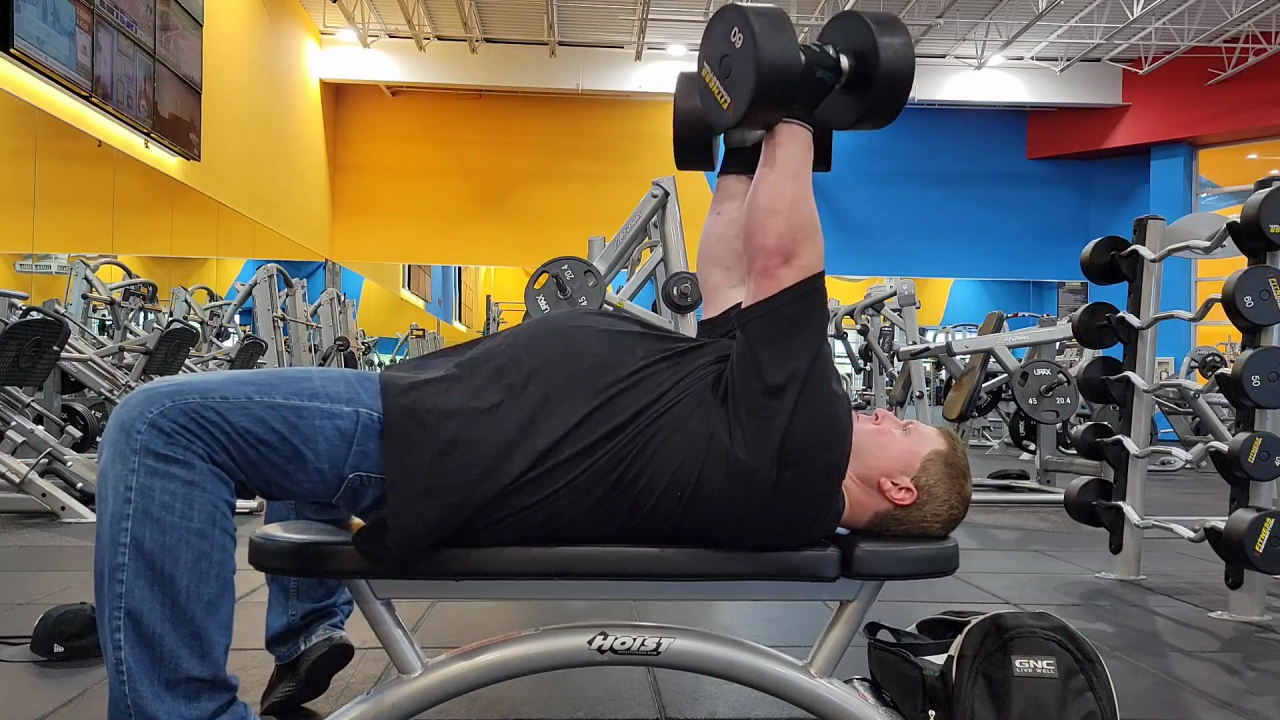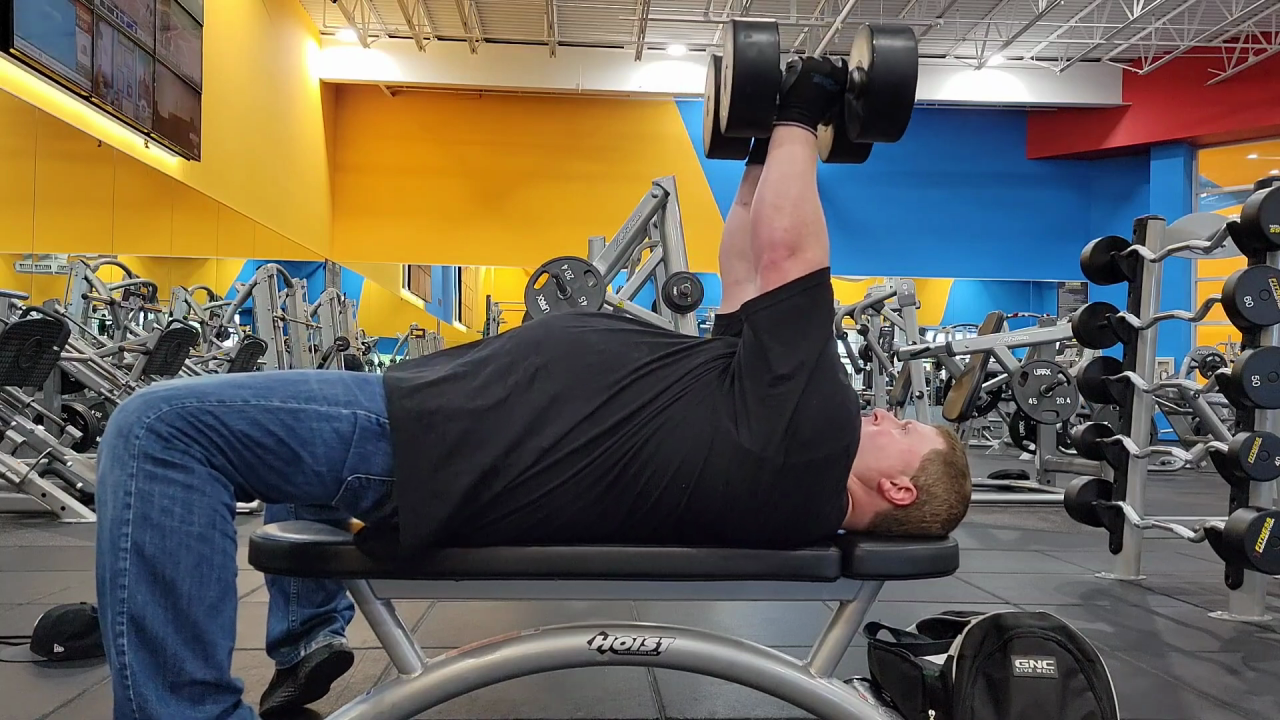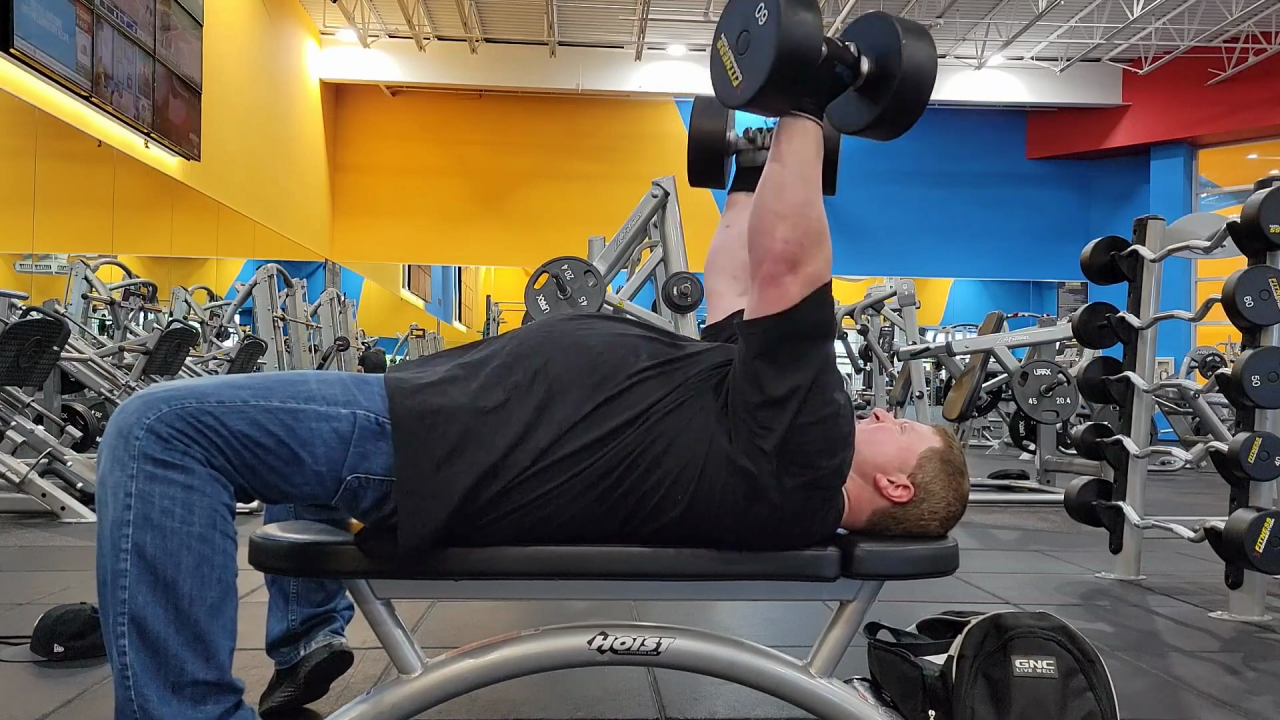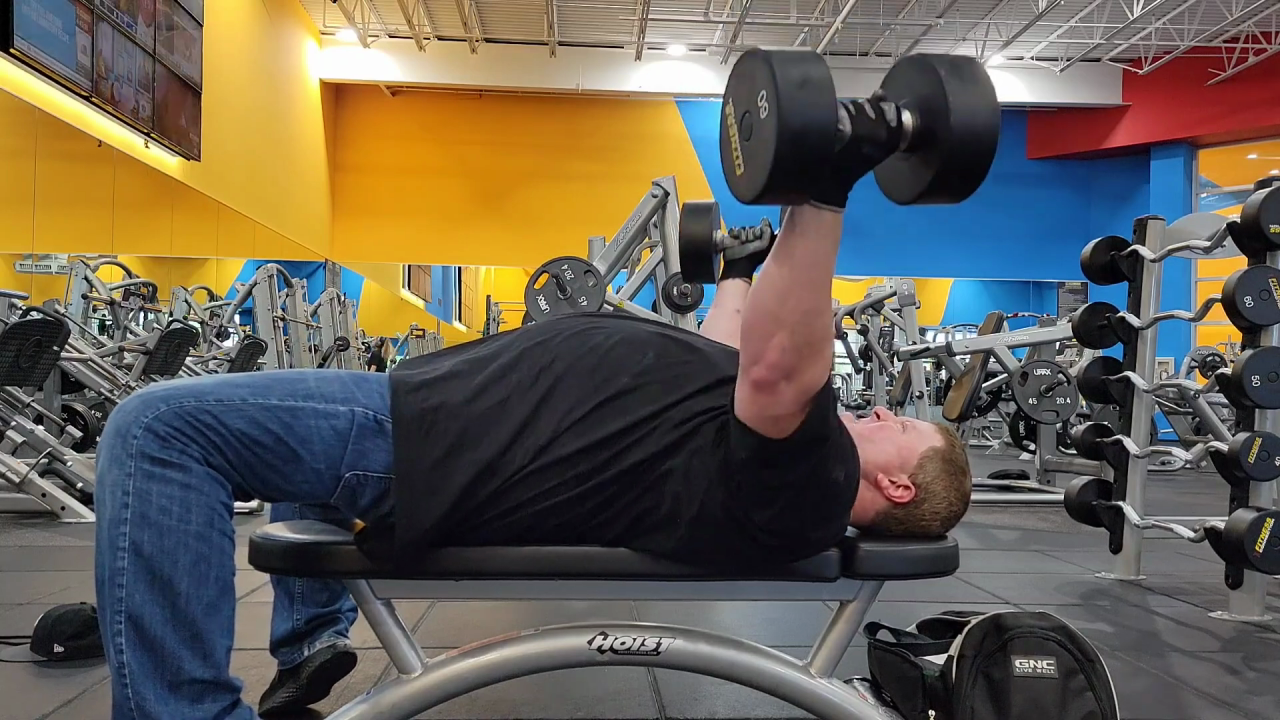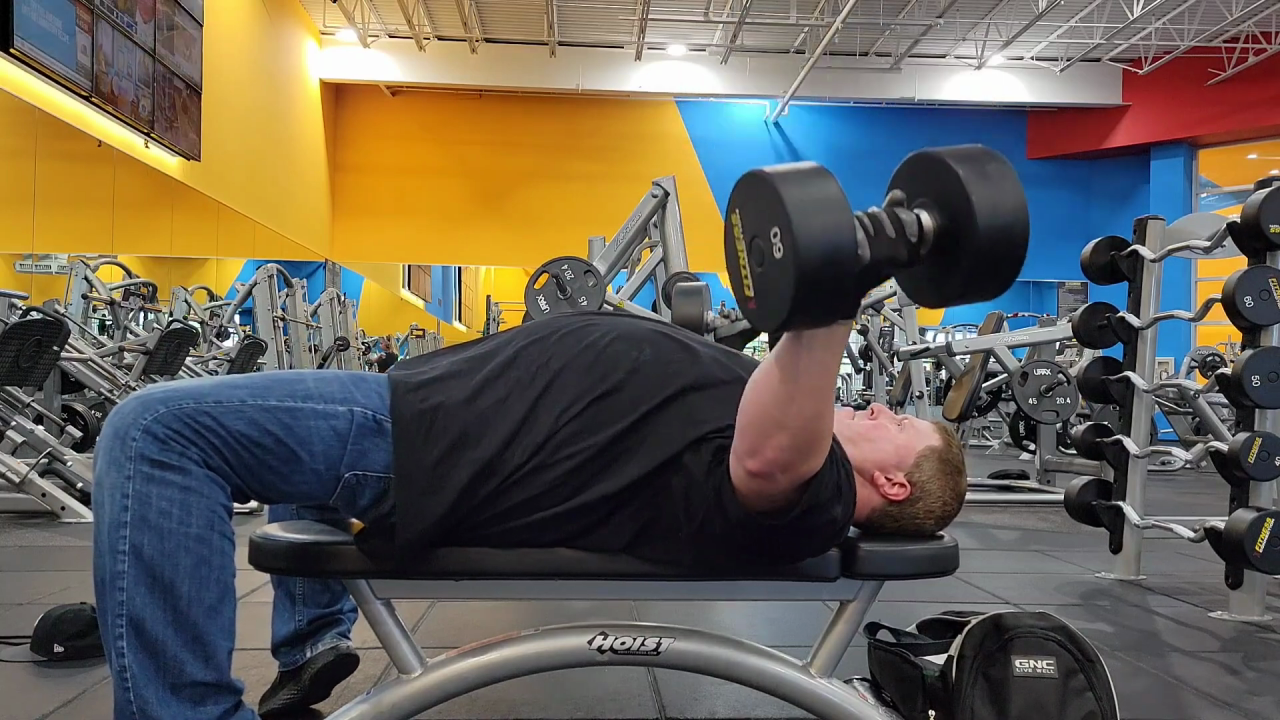
dt=0.7s
person 1, frame 1
left shoulder: (804, 448)
right shoulder: (776, 422)
left elbow: (779, 266)
right elbow: (732, 282)
left wrist: (793, 115)
right wrist: (743, 152)
left hip: (432, 453)
left knee: (160, 423)
right ankle: (306, 646)
person 1, frame 2
left shoulder: (809, 443)
right shoulder: (792, 423)
left elbow: (785, 258)
right elbow: (750, 280)
left wrist: (798, 119)
right wrist: (763, 148)
left hip: (432, 451)
left knee: (161, 427)
right ankle: (307, 644)
person 1, frame 3
left shoulder: (800, 458)
right shoulder: (770, 424)
left elbow: (787, 270)
right elbow: (736, 299)
left wrist: (804, 110)
right wrist: (747, 180)
left hip: (430, 448)
left knee: (162, 429)
right knee: (286, 402)
right ankle: (307, 648)
person 1, frame 4
left shoulder: (806, 486)
right shoulder: (790, 438)
left elbow: (778, 366)
right elbow: (726, 364)
left wrist: (824, 193)
right wrist: (741, 269)
left knee: (159, 429)
right ankle: (310, 647)
person 1, frame 5
left shoulder: (811, 487)
right shoulder: (788, 423)
left elbow: (763, 456)
right wrist: (735, 335)
left knee: (157, 430)
right knee: (291, 404)
right ankle: (312, 646)
